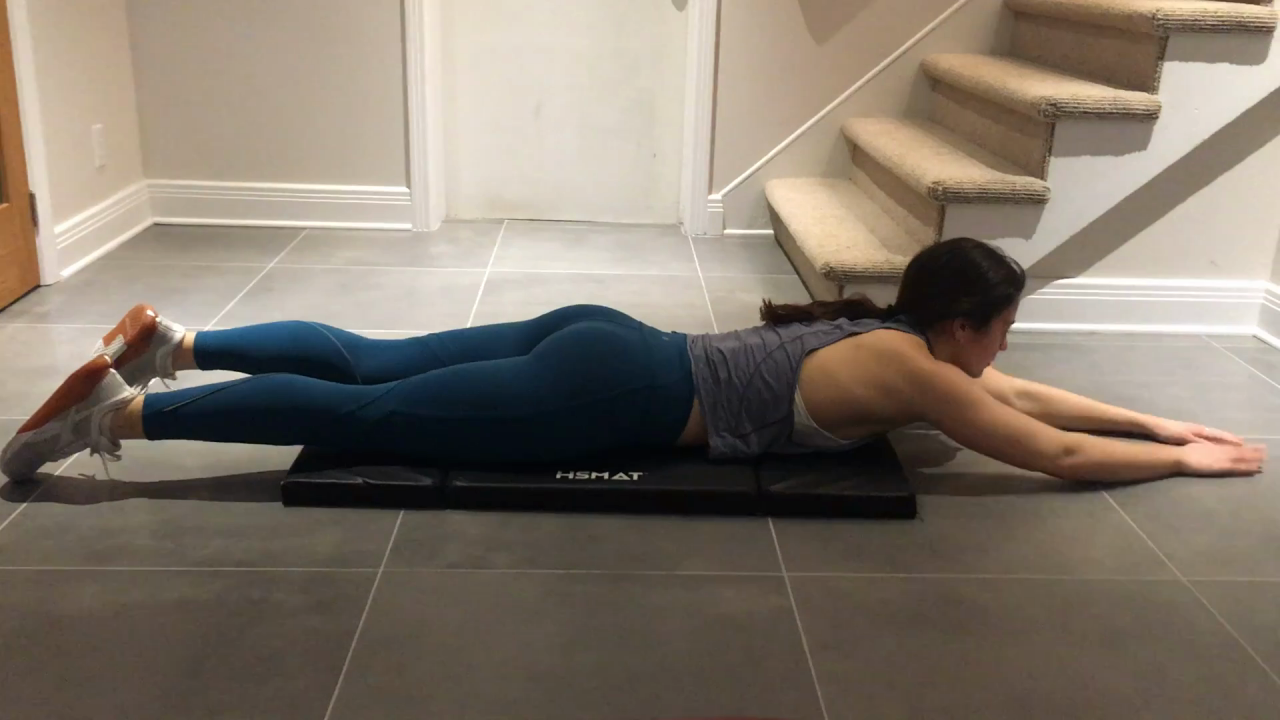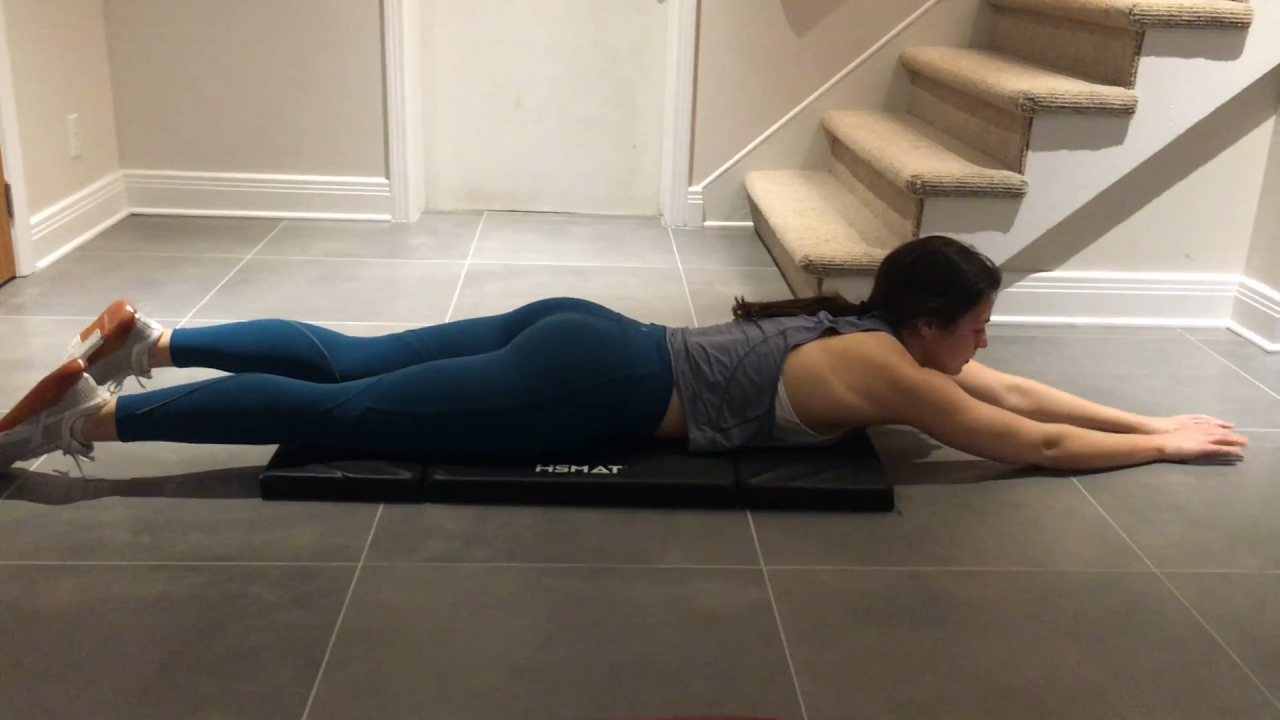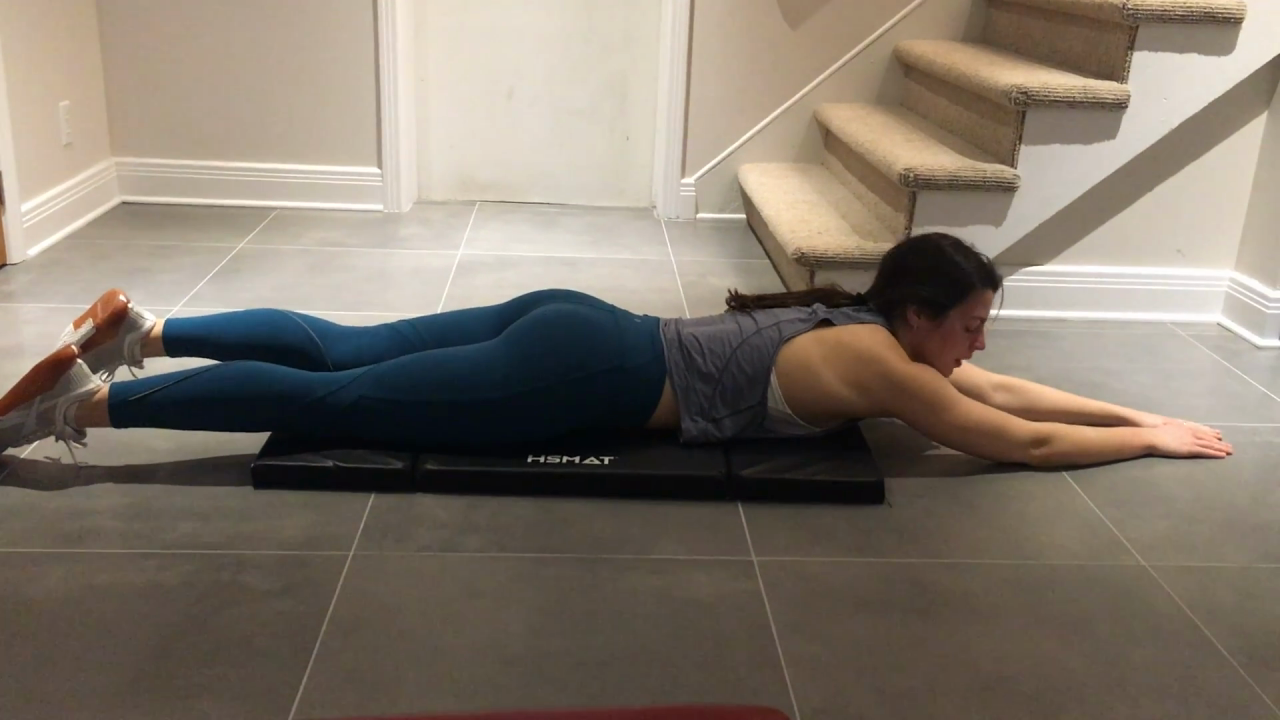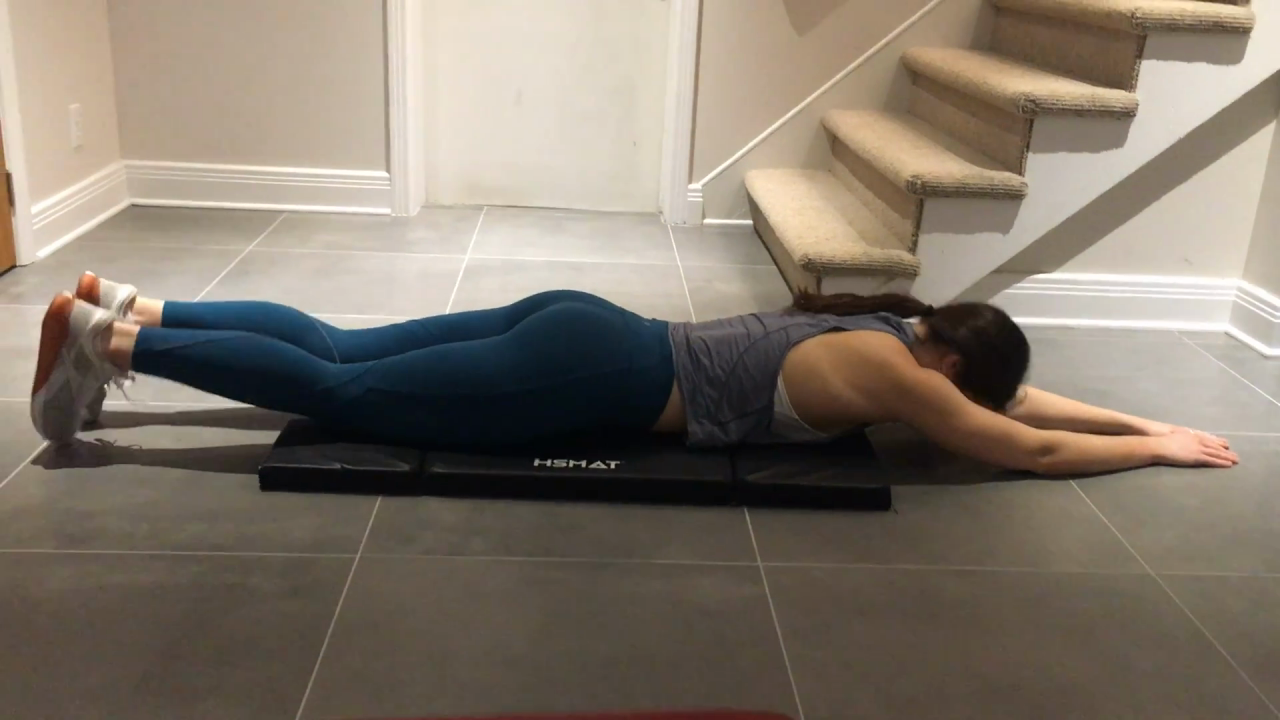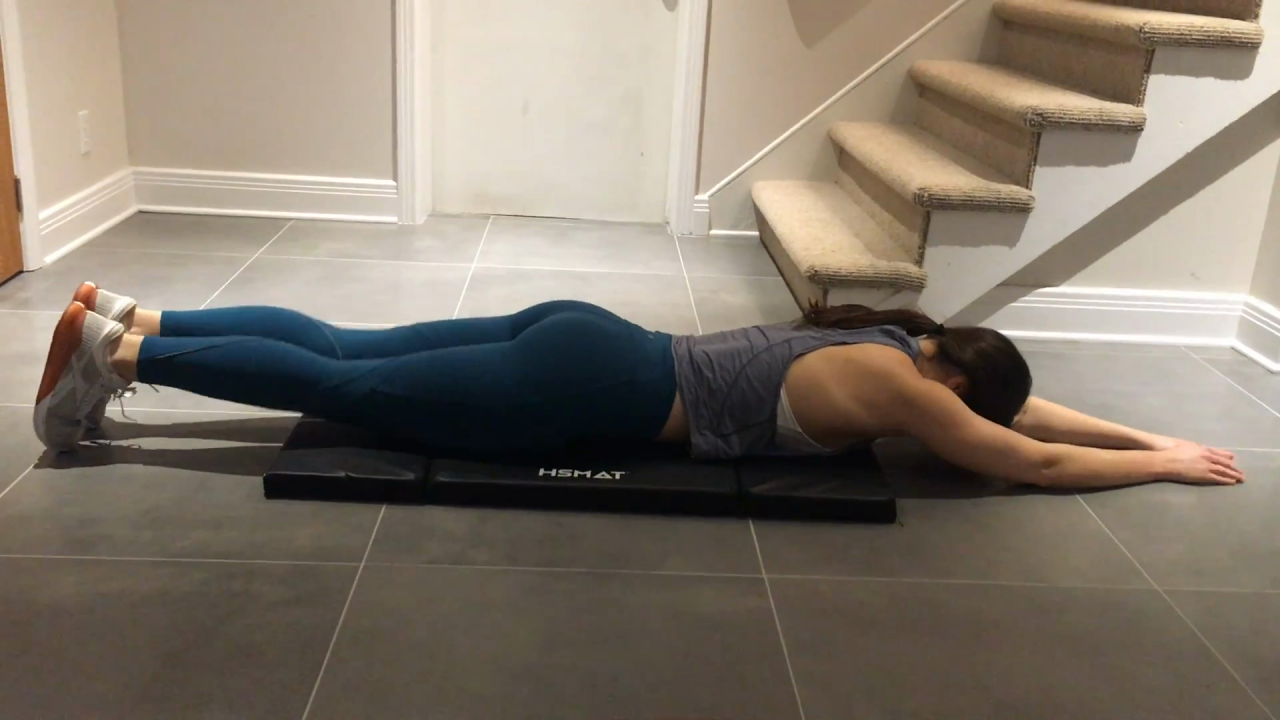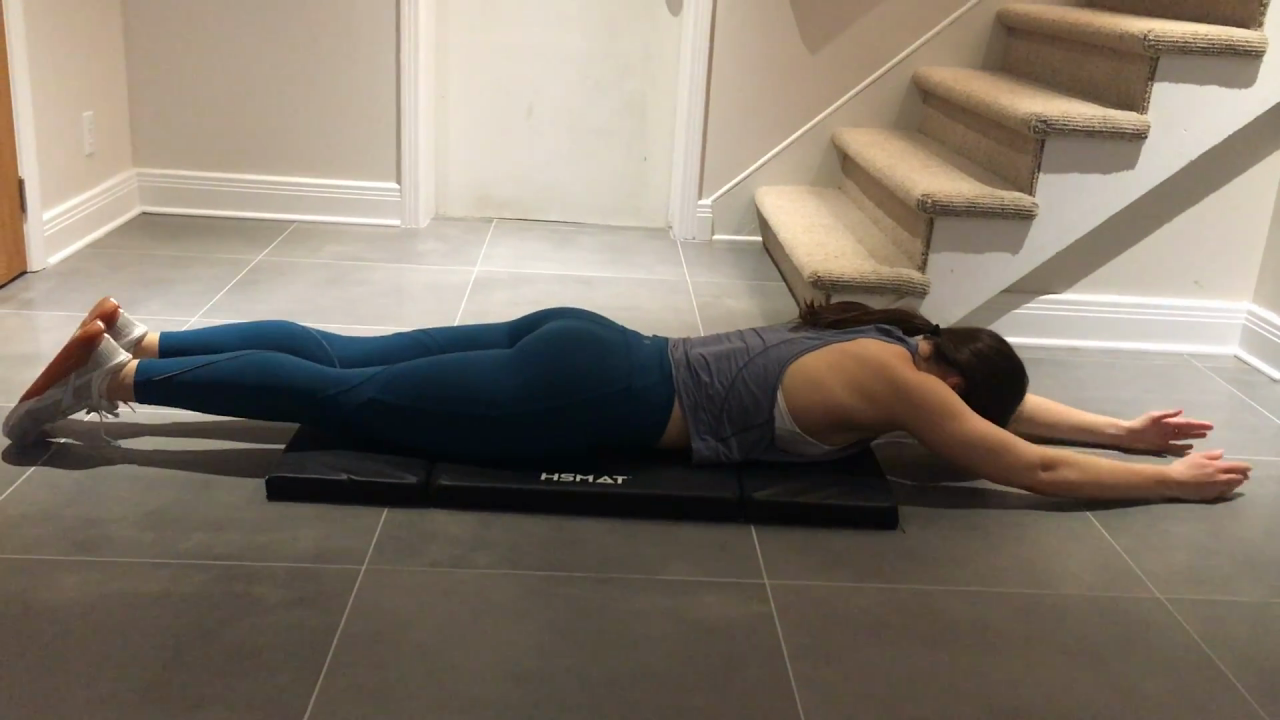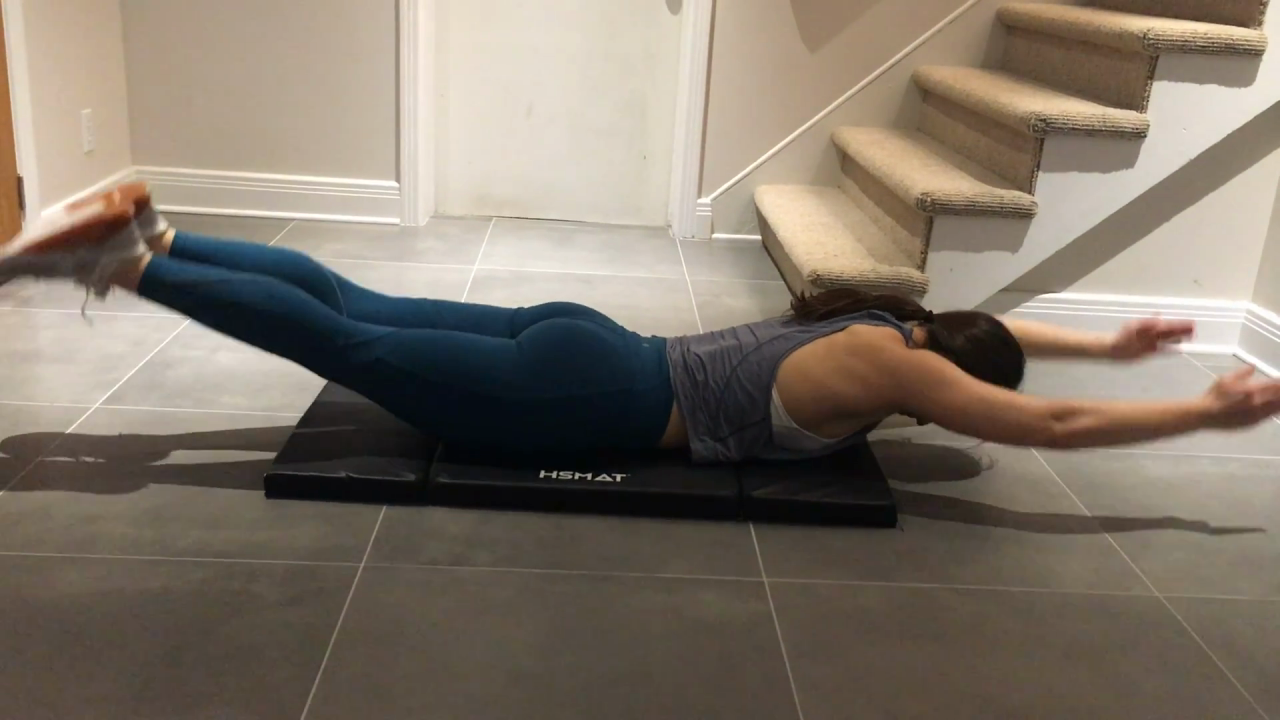
dt=0.4s
person 1, frame 1
left shoulder: (898, 327)
right shoulder: (916, 373)
left elbow: (1007, 389)
right elbow: (1061, 454)
left wrist: (1148, 418)
right wrist: (1184, 458)
left hip: (604, 344)
right hip: (613, 396)
left knee: (368, 369)
right knee: (363, 418)
left ankle: (172, 339)
right ankle: (123, 410)
person 1, frame 2
left shoulder: (876, 331)
right shoulder: (891, 377)
left elbow: (1012, 391)
right elbow: (1035, 445)
left wrist: (1145, 417)
right wrist: (1173, 447)
left hip: (580, 337)
right hip: (591, 391)
left knee: (346, 362)
right knee: (342, 414)
left ankle: (149, 338)
person 1, frame 3
left shoulder: (865, 321)
right shoulder: (881, 368)
left elbow: (999, 390)
right elbow: (1023, 442)
left wrist: (1132, 410)
right wrist: (1154, 441)
left hip: (573, 327)
right hip: (581, 378)
left knee: (341, 348)
right knee: (336, 402)
left ankle: (143, 326)
person 1, frame 4
left shoulder: (891, 329)
right shoulder: (889, 372)
left elbow: (1007, 395)
right elbow: (1027, 446)
left wrist: (1137, 418)
right wrist: (1159, 450)
left hip: (581, 332)
right hip: (588, 378)
left knee: (340, 347)
right knee: (342, 389)
left ankle: (138, 309)
right ankle: (114, 342)
person 1, frame 5
left shoulder: (892, 343)
right shoulder: (895, 385)
left elbow: (1016, 403)
right elbow: (1032, 459)
left wrist: (1148, 432)
right wrist: (1170, 466)
left hip: (583, 342)
right hip: (589, 388)
left knee: (344, 351)
right knee: (346, 387)
left ankle: (128, 320)
right ankle: (117, 351)
person 1, frame 6
left shoulder: (895, 344)
right shoulder: (889, 381)
left elbow: (1005, 397)
right elbow: (1027, 467)
left wrist: (1127, 427)
right wrist: (1175, 482)
left hip: (579, 348)
right hip: (587, 395)
left knee: (349, 356)
right knee: (347, 395)
left ankle: (137, 338)
right ankle: (119, 376)
person 1, frame 7
left shoulder: (891, 321)
right shoulder: (889, 366)
left elbow: (989, 334)
right elbow: (1046, 425)
left wrist: (1112, 342)
left hip: (574, 344)
right hip: (584, 398)
left knee: (353, 315)
right knee: (350, 350)
left ankle: (148, 233)
right ankle: (128, 262)
